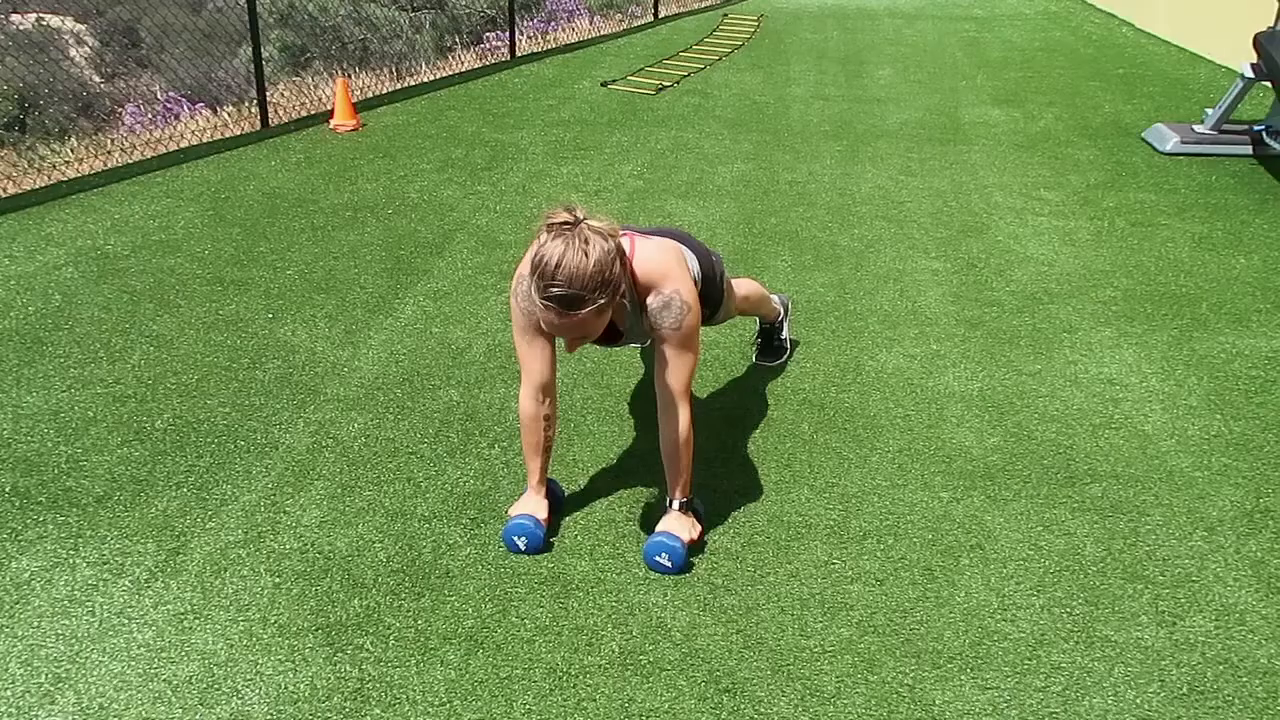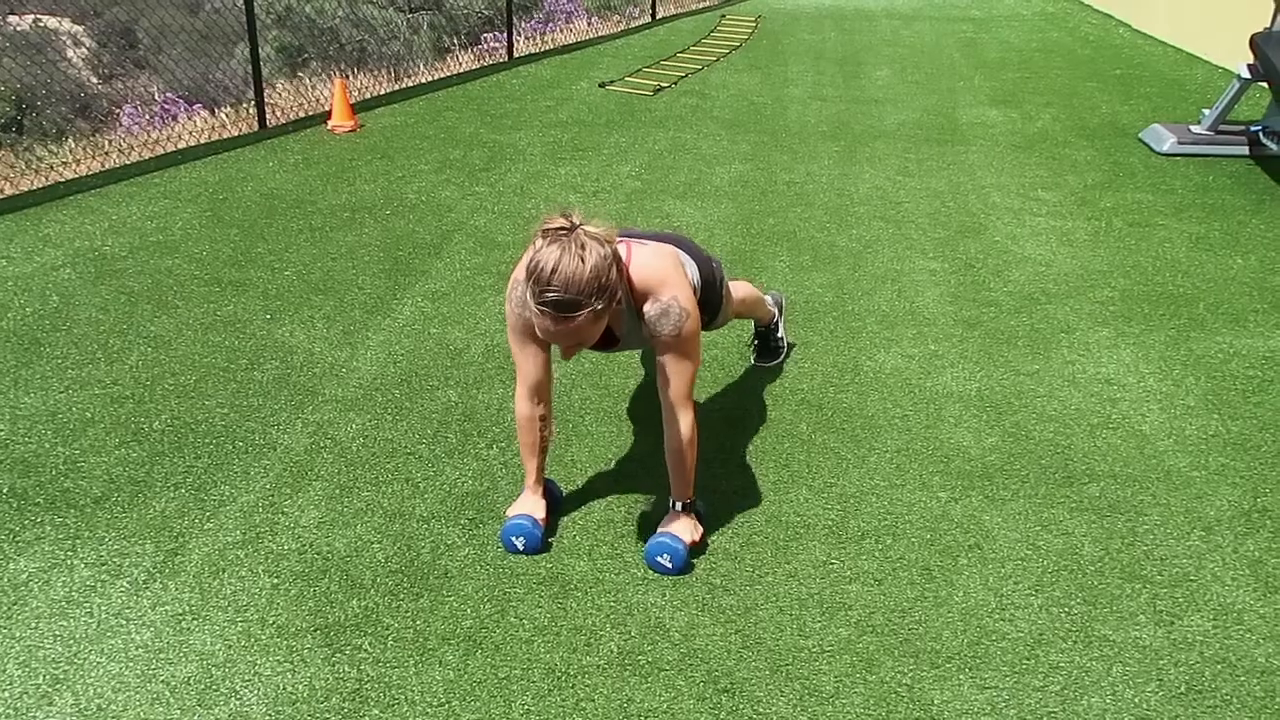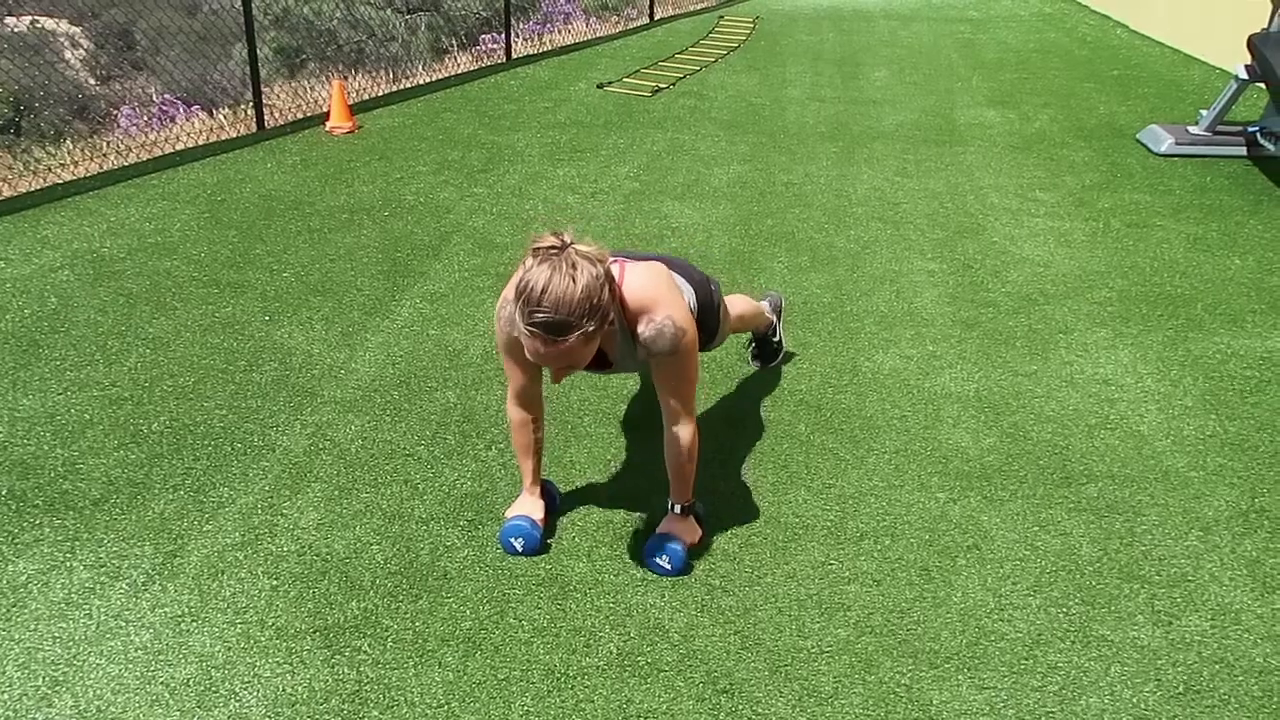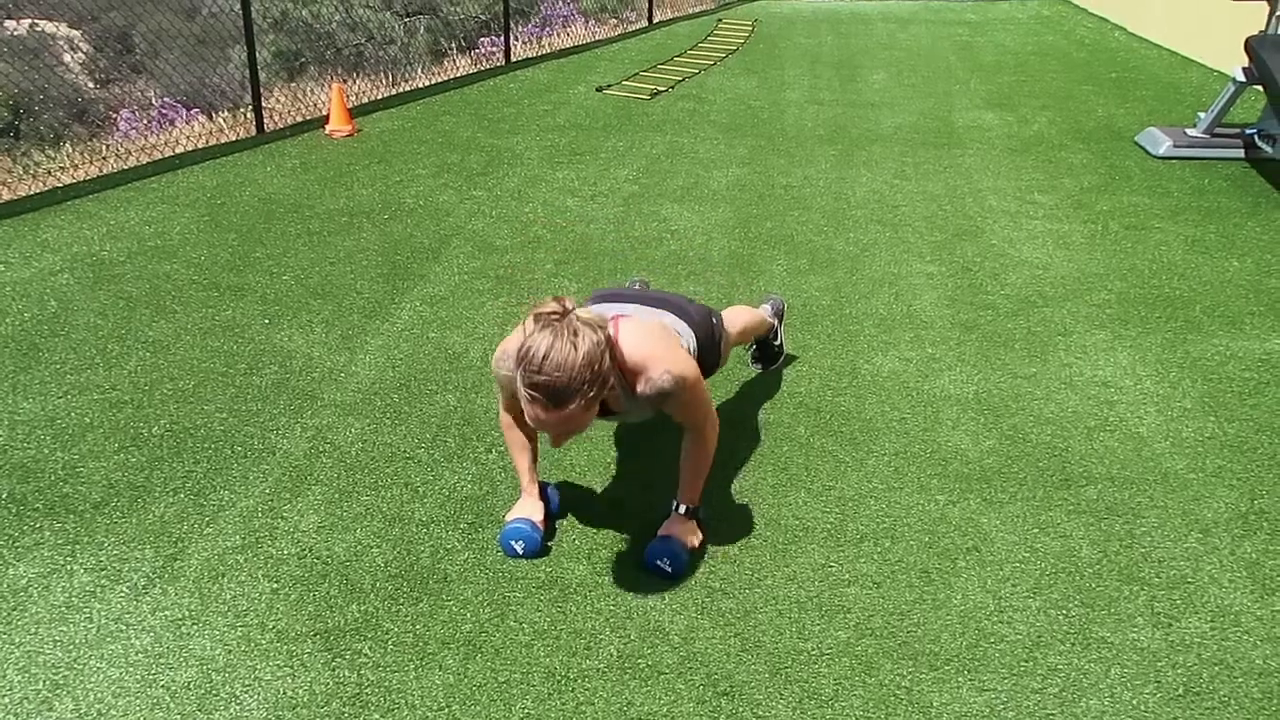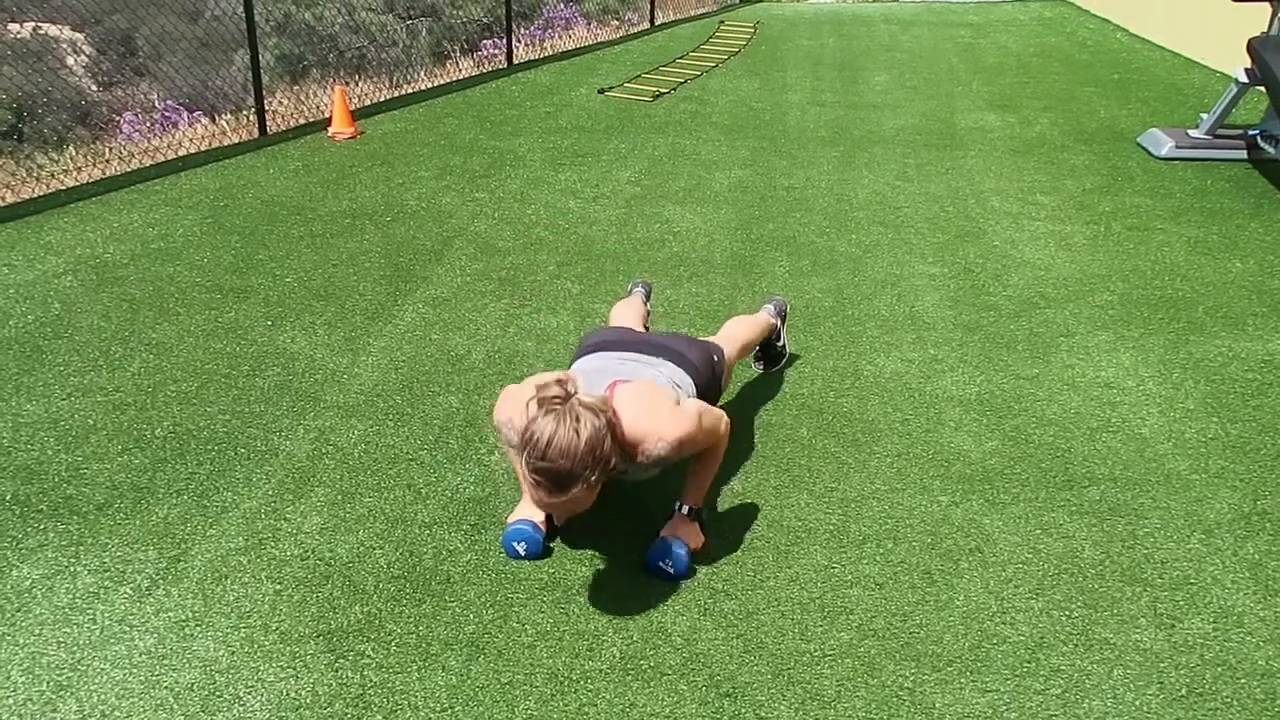
dt=0.2s
person 1, frame 1
left shoulder: (668, 292)
right shoulder: (532, 281)
left elbow: (675, 408)
right elbow: (536, 395)
left wrist: (679, 507)
right wrist: (535, 491)
left hip: (694, 271)
left knee: (736, 298)
left ankle: (774, 309)
right ankle: (645, 331)
person 1, frame 2
left shoulder: (665, 298)
right shoulder: (527, 289)
left elbow: (679, 413)
right elbow: (531, 399)
left wrist: (682, 508)
right wrist: (532, 490)
left hip: (691, 270)
left knee: (732, 301)
left ankle: (769, 311)
person 1, frame 3
left shoulder: (660, 319)
right shoulder: (514, 309)
left elbow: (680, 421)
right elbow: (523, 406)
left wrist: (680, 510)
right wrist: (530, 491)
left hip: (683, 285)
right hip: (617, 276)
left knee: (731, 314)
left ankle: (766, 318)
person 1, frame 4
left shoulder: (662, 372)
right shoulder: (512, 360)
left elbow: (703, 427)
right elbow: (510, 410)
left wrist: (685, 512)
right wrist: (529, 494)
left hip: (677, 324)
right hip: (603, 308)
left knee: (725, 331)
left ankle: (767, 317)
person 1, frame 5
left shoulder: (659, 439)
right shoulder: (517, 422)
left elbow: (719, 426)
left wrist: (689, 513)
right wrist: (530, 498)
left hip: (677, 368)
right hip: (601, 355)
left knee: (726, 345)
left ankle: (770, 317)
right ankle: (638, 296)
